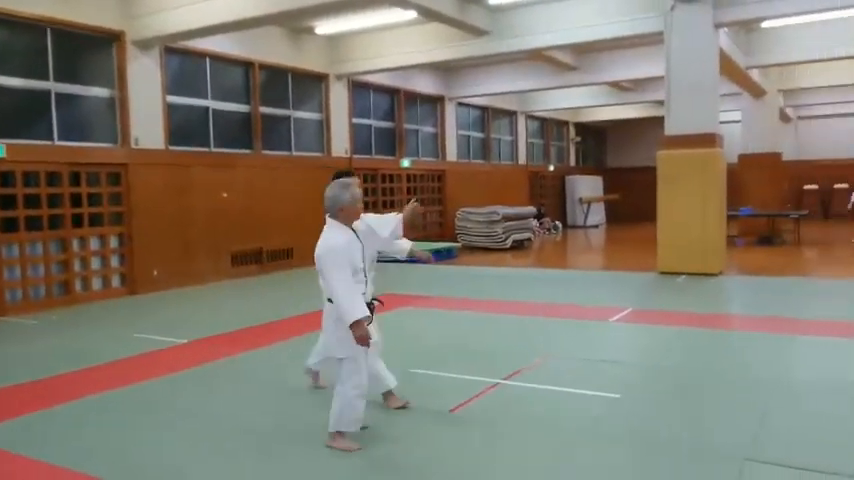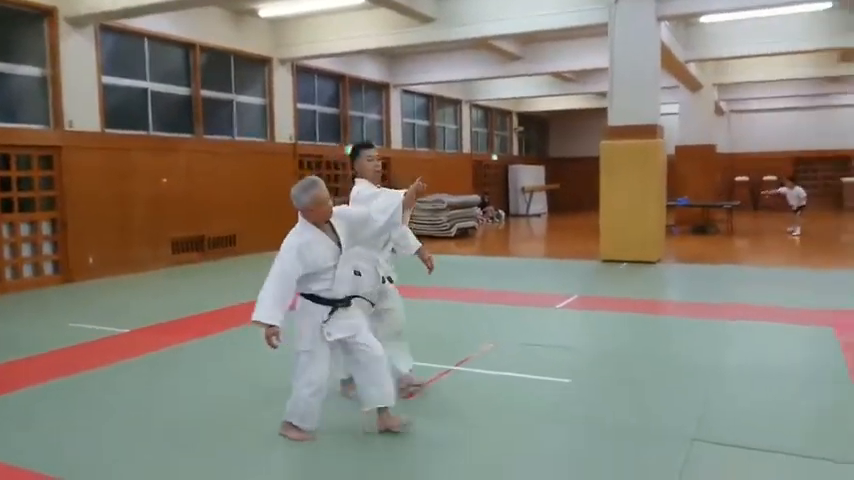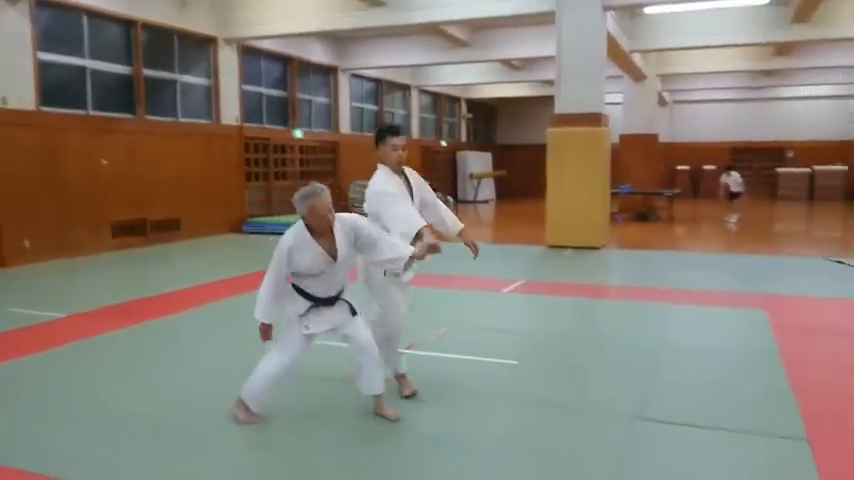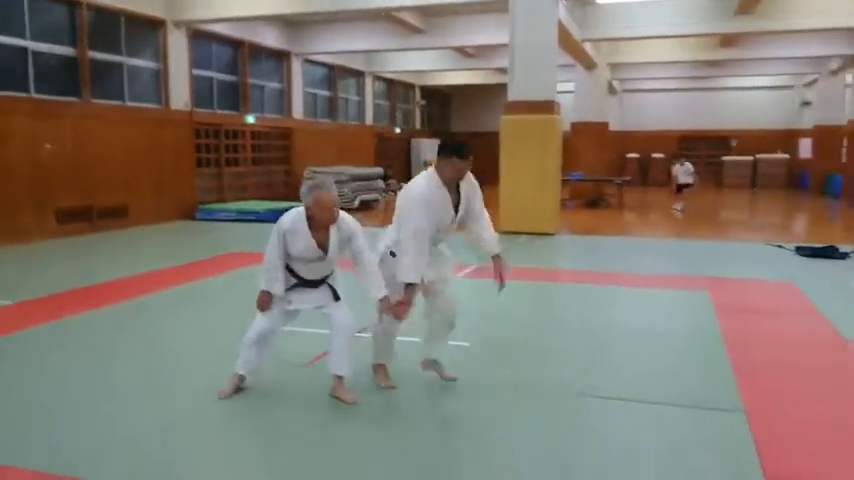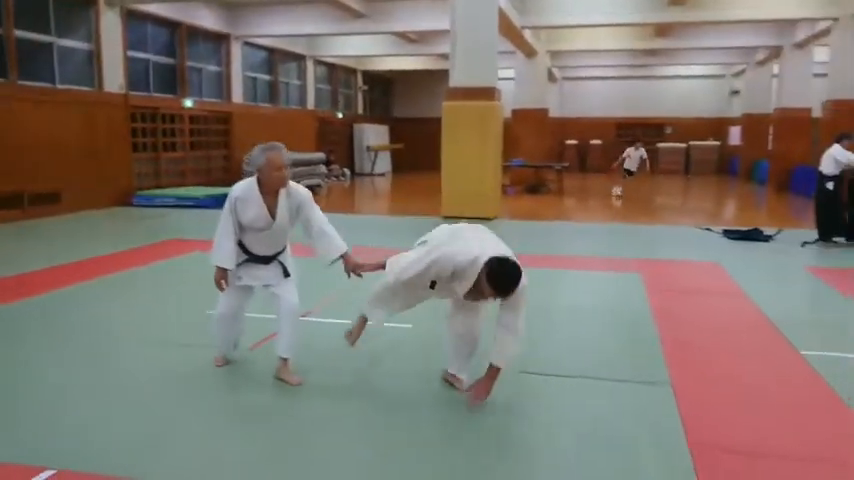
dt=0.3s
person 1, frame 1
left shoulder: (345, 230)
right shoulder: (335, 243)
right elbow: (341, 286)
right wrist: (357, 322)
left hip: (350, 314)
right hip: (344, 319)
left knee: (355, 373)
right knee: (354, 379)
left ankle: (341, 421)
right ankle: (336, 434)
person 1, frame 2
left shoulder: (341, 218)
right shoulder: (296, 243)
left elbow: (374, 215)
right elbow: (279, 282)
left wrist: (405, 198)
right wrist: (270, 322)
left hip: (346, 309)
right hip: (317, 315)
left knee: (372, 357)
right knee: (314, 375)
left ankle: (385, 417)
right ankle: (292, 424)
person 1, frame 3
left shoulder: (351, 223)
right shoulder: (292, 242)
left elbow: (380, 244)
right elbow: (275, 280)
left wrist: (412, 254)
right wrist: (266, 318)
left hip: (338, 303)
right hip: (303, 306)
left knee: (366, 345)
right knee: (280, 358)
left ankle: (378, 401)
right ankle: (245, 404)
person 1, frame 4
left shoulder: (347, 225)
right shoulder: (288, 224)
left elbow: (365, 261)
right elbow: (274, 259)
left wrist: (382, 297)
right wrist: (266, 291)
left hip: (325, 284)
right hip: (290, 284)
left knee: (344, 325)
right knee: (262, 328)
left ankle: (339, 384)
right ankle: (239, 378)
person 1, frame 5
left shoulder: (297, 194)
right shoulder: (239, 194)
left elbow: (318, 226)
right elbow: (226, 231)
left wrist: (344, 256)
right wrist: (221, 266)
left hip: (277, 260)
right hip: (244, 261)
left knee: (289, 306)
right knee: (227, 310)
left ankle: (283, 366)
right ankle: (227, 351)
person 2, frame 1
left shoulder: (359, 218)
left elbow: (384, 237)
right elbow: (381, 230)
left wrist: (414, 251)
right wrist: (404, 215)
right knee: (369, 340)
left ankle: (314, 368)
right ankle: (387, 391)
person 2, frame 2
left shoulder: (380, 192)
right shoulder: (362, 193)
left elbow: (398, 227)
left wrist: (420, 250)
left hip: (381, 268)
left knee: (395, 324)
left ankle: (403, 377)
right ankle: (346, 378)
person 2, frame 3
left shoulder: (410, 177)
right shoulder: (380, 185)
left elbow: (433, 206)
right elbow: (401, 214)
left wrist: (463, 233)
right wrist: (424, 235)
right hip: (381, 263)
left knee: (387, 319)
right knee: (393, 323)
right ankle: (400, 374)
person 2, frame 4
left shoulder: (468, 183)
right shoulder: (419, 192)
left elbow: (478, 219)
right elbow: (414, 242)
left wrist: (496, 257)
right wrist: (410, 288)
left hip: (434, 252)
right hip: (400, 256)
left knee: (446, 311)
right knee: (392, 315)
left ankle: (430, 357)
right ankle: (380, 364)
person 2, frame 5
left shoulder: (517, 284)
right shoulder: (457, 256)
left elbow: (509, 330)
right elbow: (413, 264)
left wrist: (491, 375)
right wrist: (381, 266)
left knee: (466, 325)
right knee: (393, 290)
left ankle: (454, 372)
right ankle: (363, 320)
